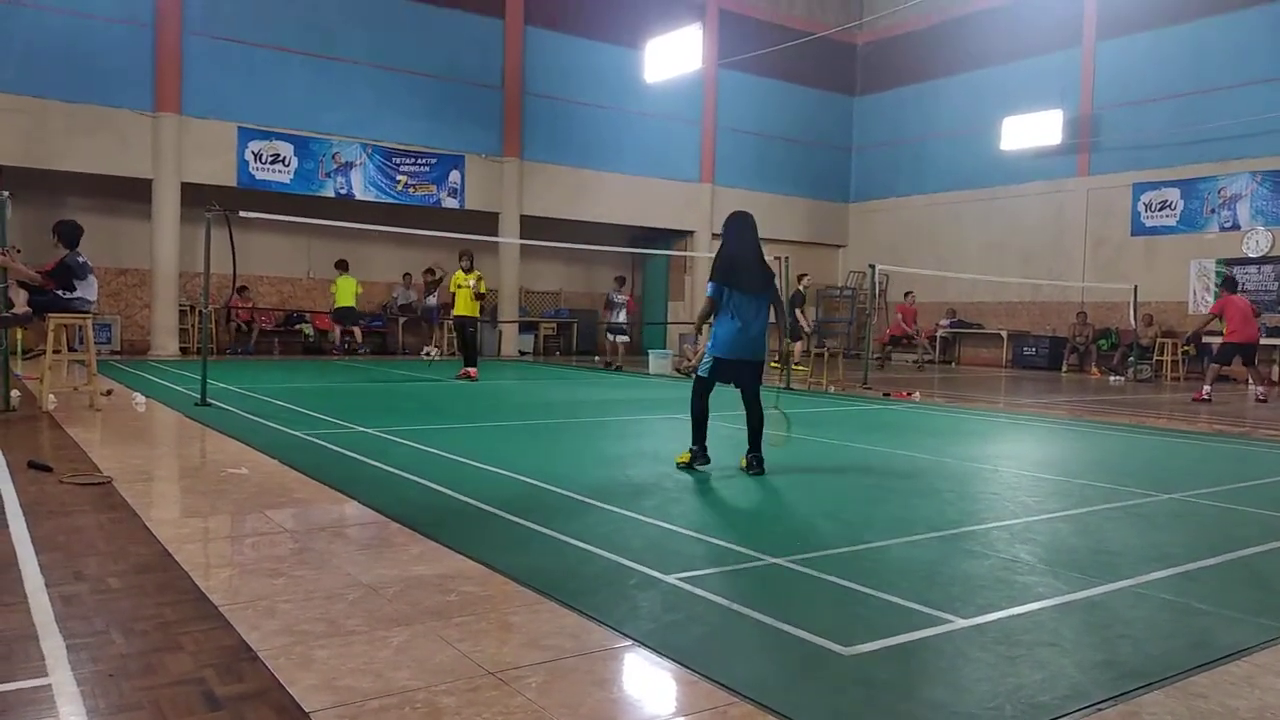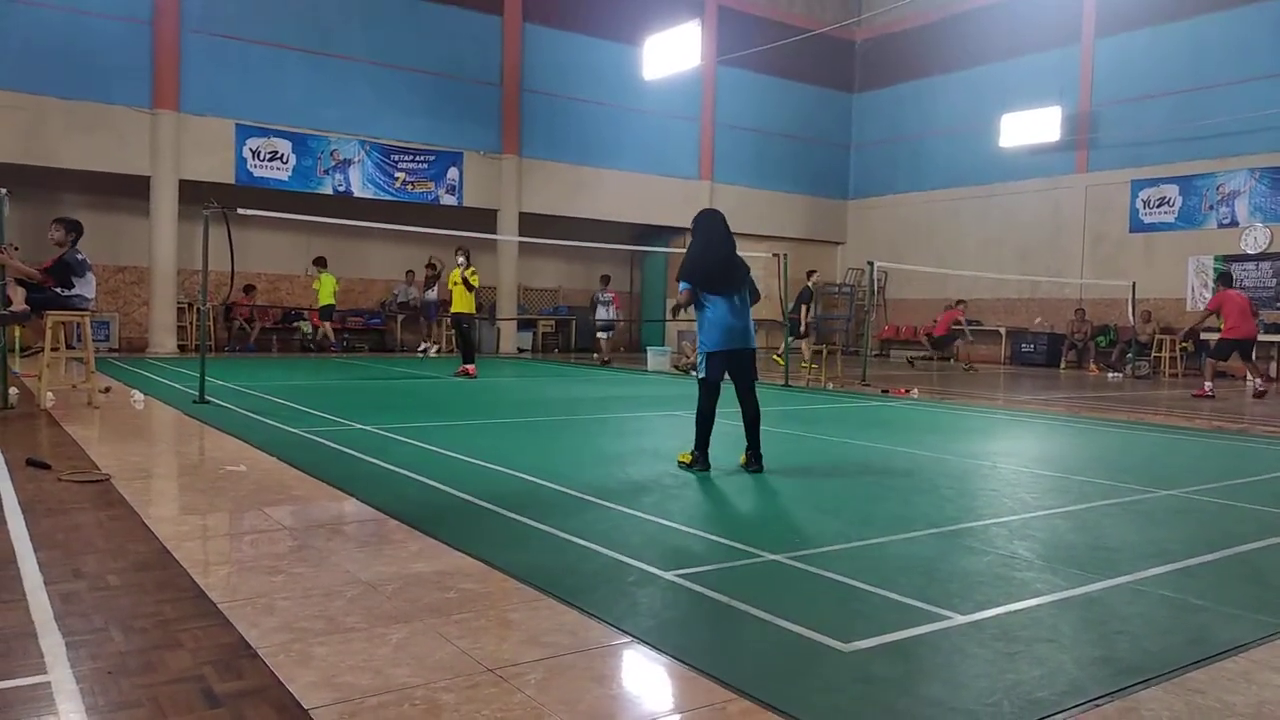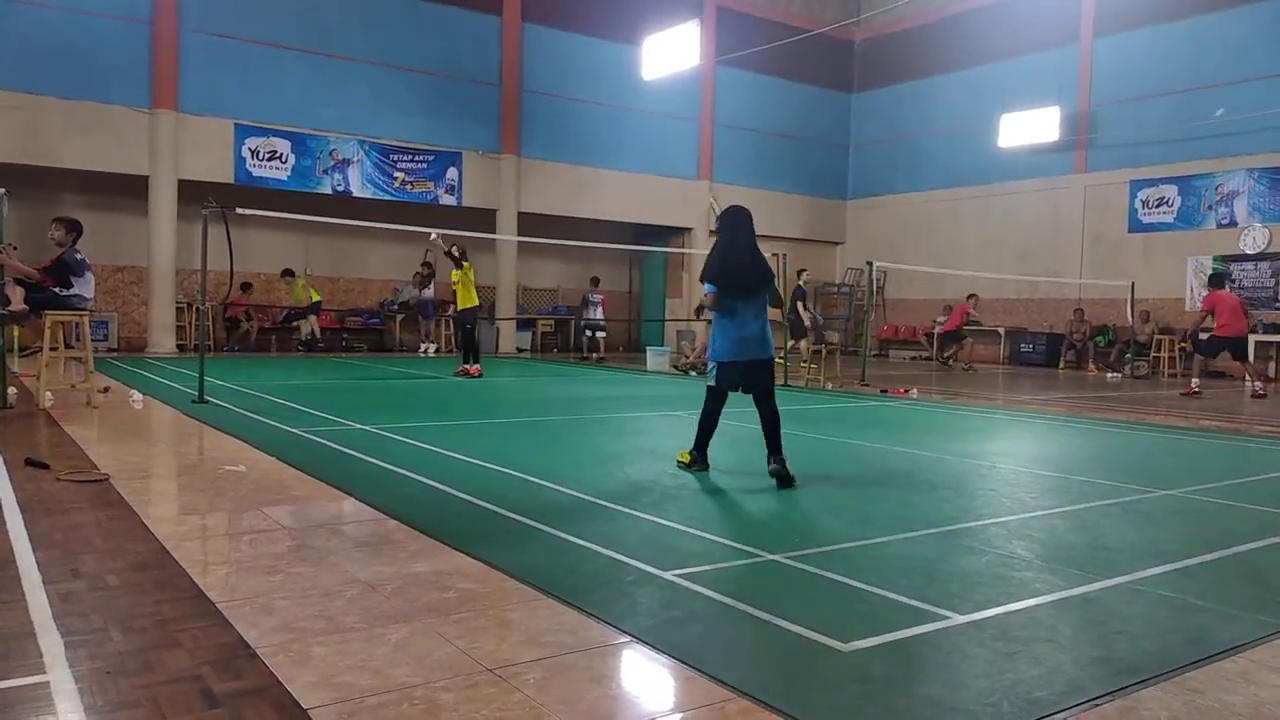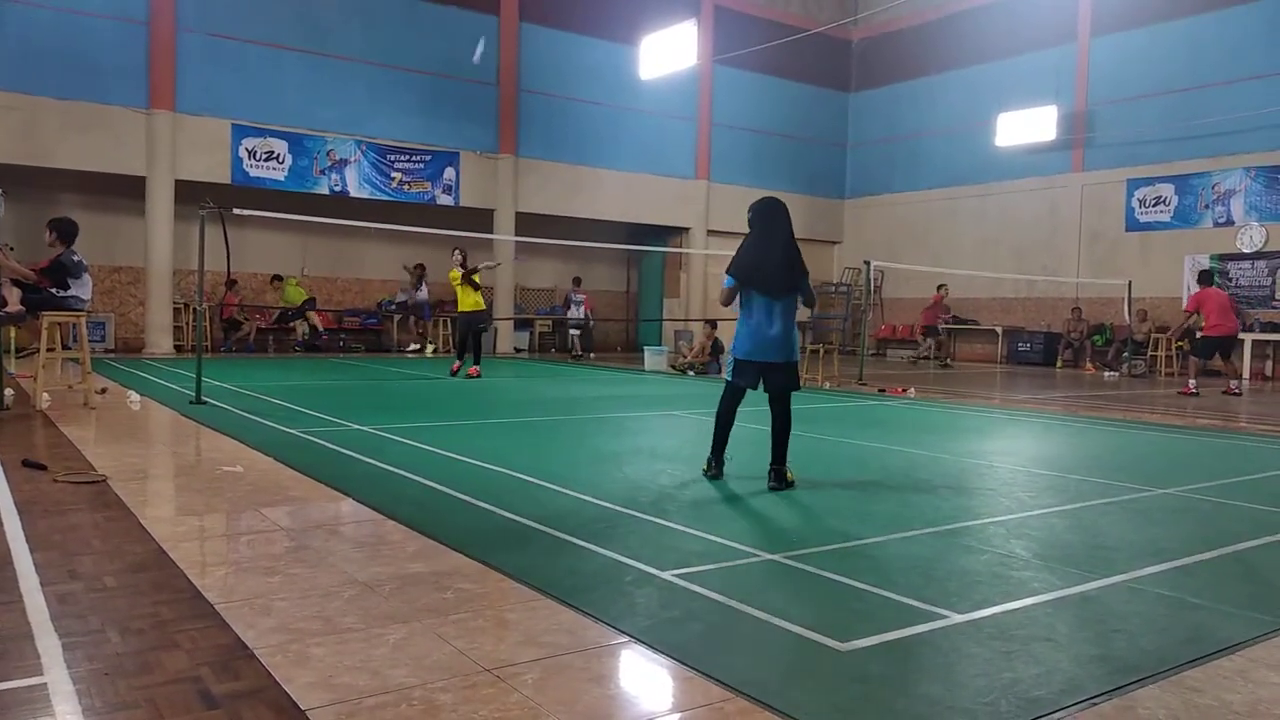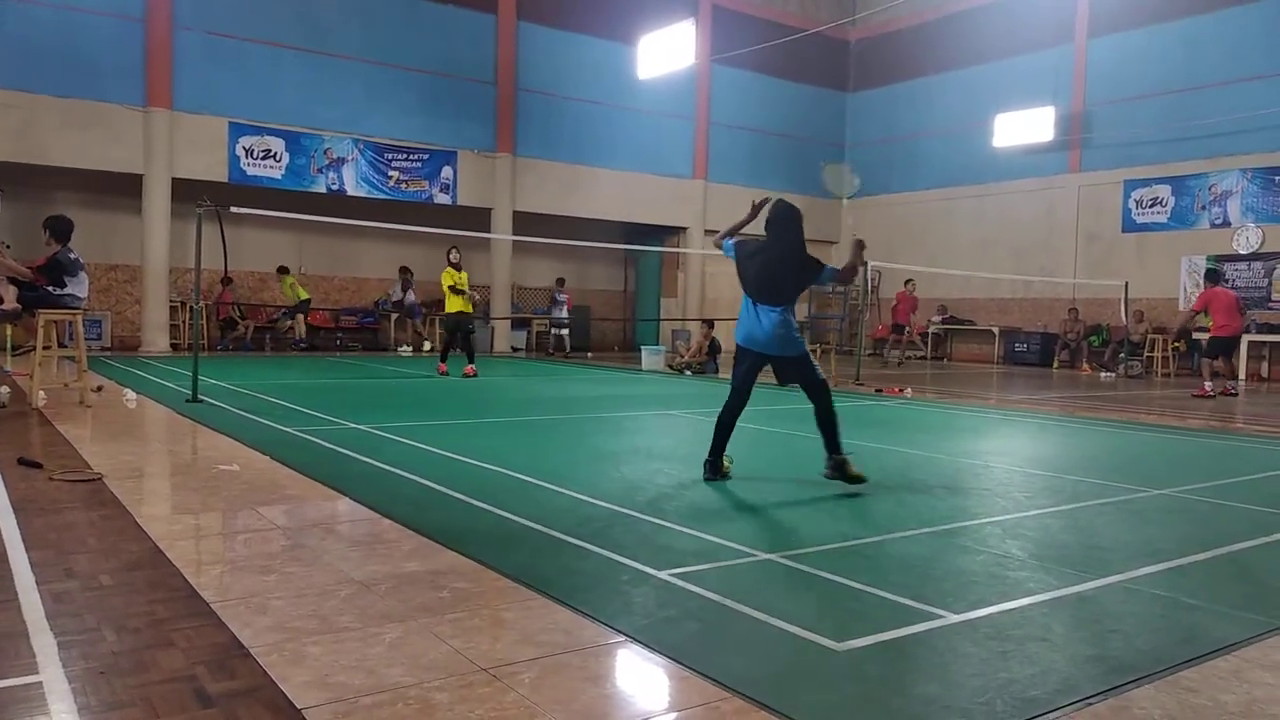
dt=0.5s
person 1, frame 1
left shoulder: (725, 264)
right shoulder: (762, 269)
left elbow: (711, 304)
right elbow: (778, 306)
left wrist: (698, 324)
right wrist: (782, 340)
left hip: (724, 342)
right hip: (754, 344)
left knee: (700, 392)
right knee: (752, 399)
left ankle: (698, 450)
right ankle: (754, 457)
person 1, frame 2
left shoulder: (694, 262)
right shoulder: (736, 262)
left elbow: (685, 298)
right elbow: (755, 297)
left wrist: (677, 305)
left hip: (713, 337)
right hip: (743, 336)
left knee: (708, 396)
right knee: (747, 396)
left ankle: (700, 455)
right ankle: (754, 455)
person 1, frame 3
left shoulder: (719, 261)
right shoulder: (759, 262)
left elbow: (712, 302)
right elbow: (777, 303)
left wrist: (703, 302)
left hip: (727, 344)
right hip: (759, 344)
left knee: (715, 400)
right knee: (767, 403)
left ankle: (698, 455)
right ankle: (776, 461)
person 1, frame 4
left shoulder: (746, 255)
right shoulder: (792, 259)
left elbow: (725, 299)
right elbow: (810, 301)
left wrist: (734, 288)
left hip: (748, 343)
right hip: (782, 345)
left knee: (730, 399)
right knee: (780, 406)
left ankle: (715, 460)
right ankle: (778, 471)
person 1, frame 5
left shoulder: (750, 251)
right shoulder: (802, 262)
left elbow: (718, 241)
right elbow: (846, 277)
left wrist: (748, 217)
right wrist: (857, 252)
left hip: (749, 339)
right hip: (785, 340)
left knee: (736, 400)
right knee: (821, 396)
left ankle: (714, 462)
right ankle: (835, 460)
